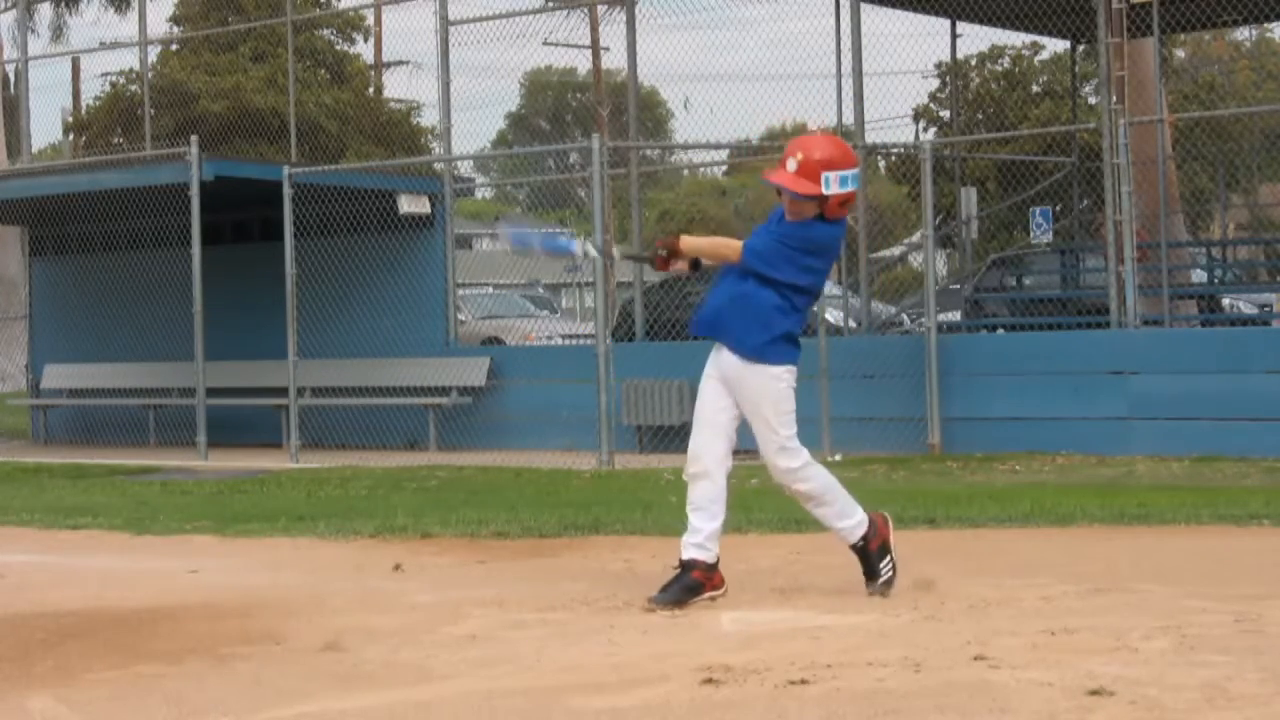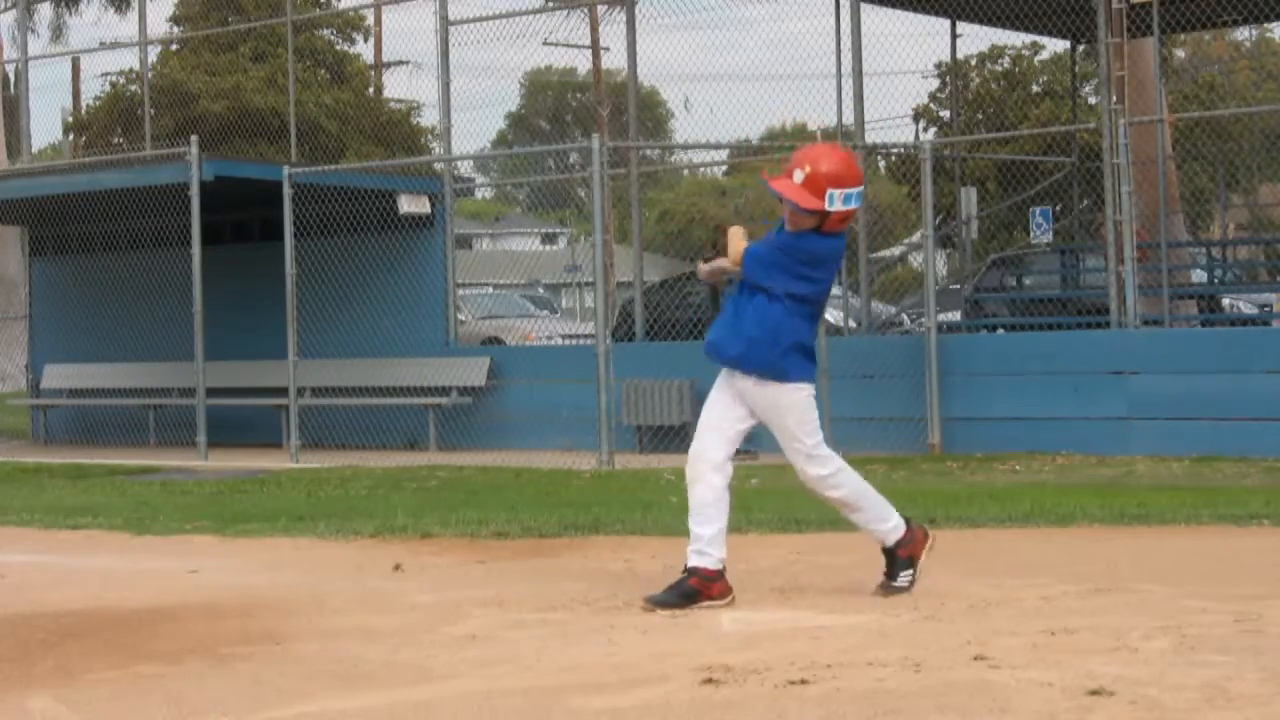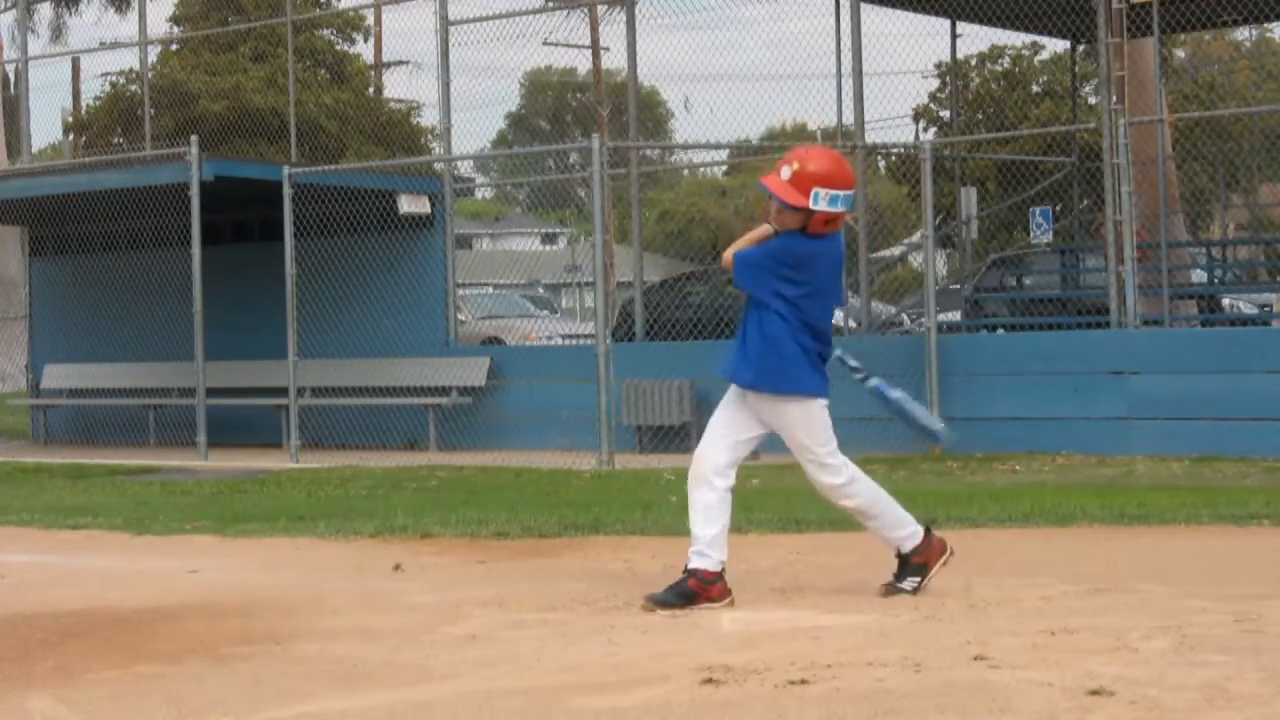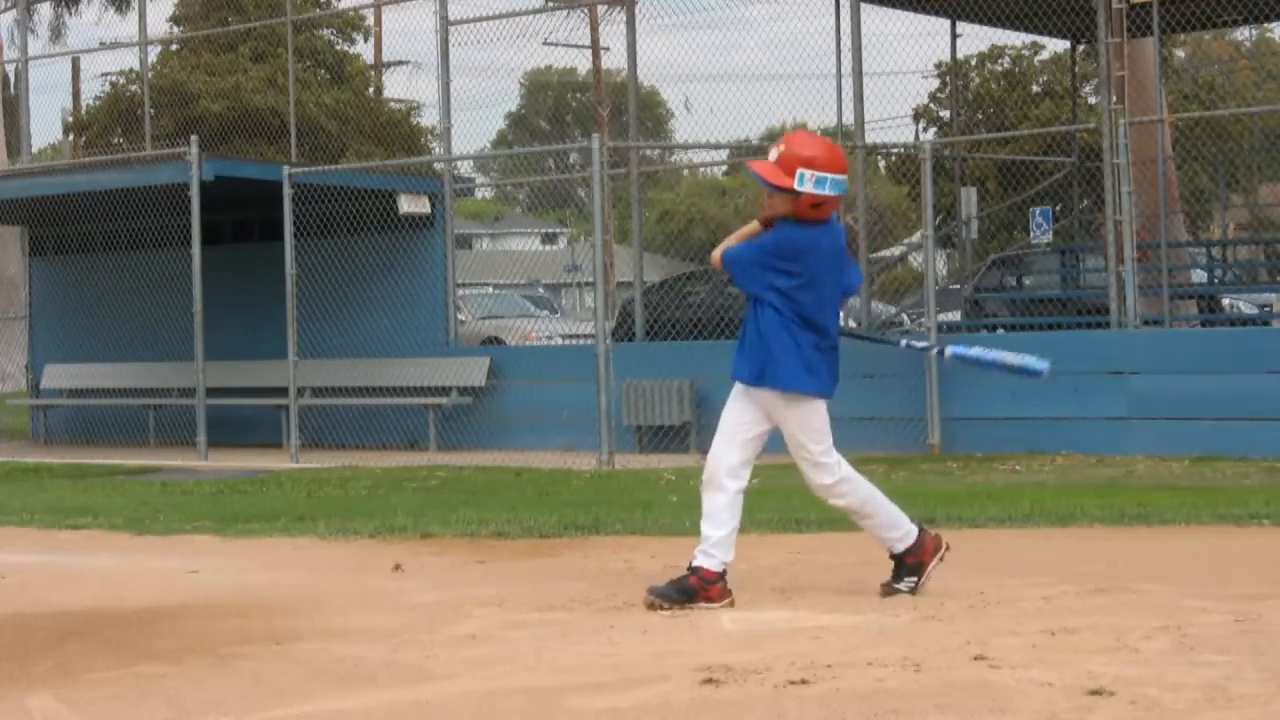
dt=0.2s
person 1, frame 1
left shoulder: (821, 233)
right shoulder: (790, 217)
left elbow: (740, 252)
right elbow: (749, 257)
left wrist: (682, 243)
right wrist: (691, 255)
left hip: (764, 359)
right hip: (726, 351)
left knee: (787, 461)
right knee: (704, 459)
left ankle: (869, 533)
right ankle: (700, 565)
person 1, frame 2
left shoulder: (815, 247)
right shoulder: (803, 233)
left elbow: (740, 258)
left wrist: (730, 238)
right wrist: (721, 267)
left hip: (780, 374)
right hip: (739, 369)
left knee: (819, 467)
right knee: (704, 461)
left ankle: (904, 538)
right ankle: (706, 573)
person 1, frame 3
left shoulder: (795, 250)
right shoulder: (821, 239)
left elbow: (729, 260)
left wrist: (770, 228)
left hip: (791, 384)
right hip: (753, 379)
left knee: (833, 477)
right knee: (708, 466)
left ankle: (920, 545)
right ankle: (706, 574)
person 1, frame 4
left shoulder: (791, 241)
right shoulder: (825, 228)
left elbow: (720, 258)
right elbow: (844, 286)
left wrist: (757, 226)
left hip: (795, 377)
right hip: (759, 372)
left knee: (826, 475)
right knee: (723, 468)
left ankle: (913, 544)
right ankle: (708, 574)
